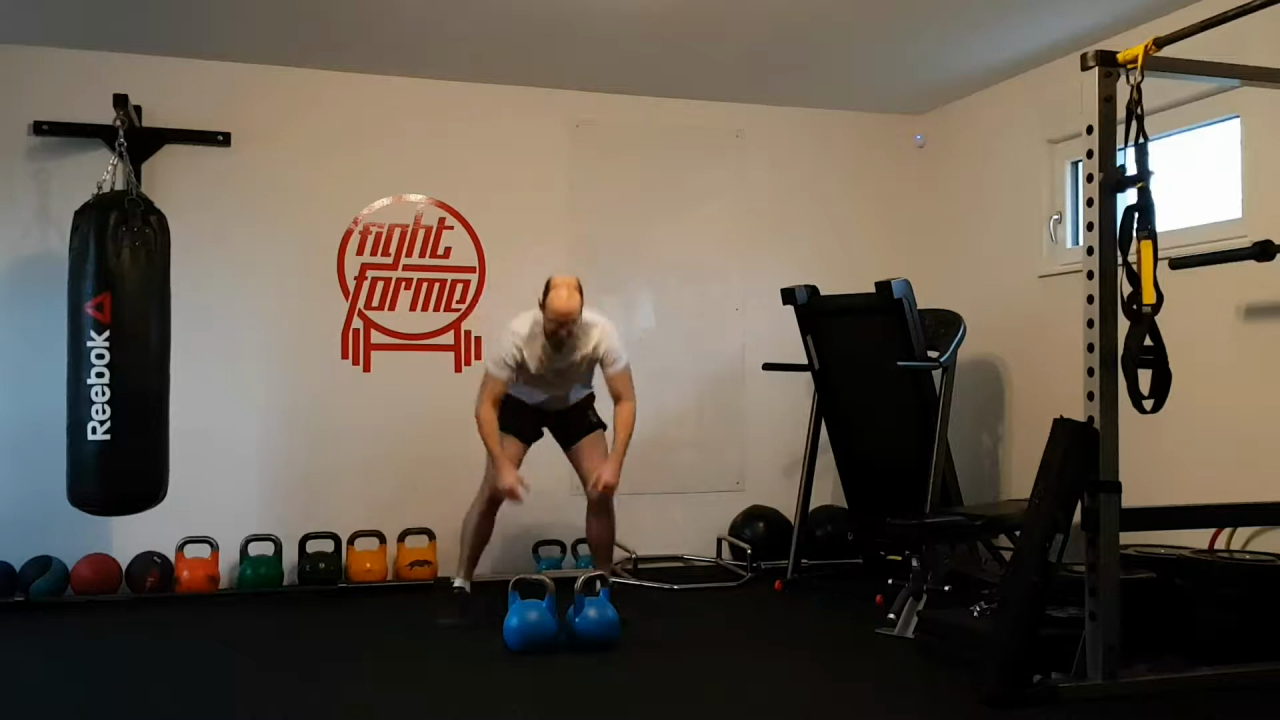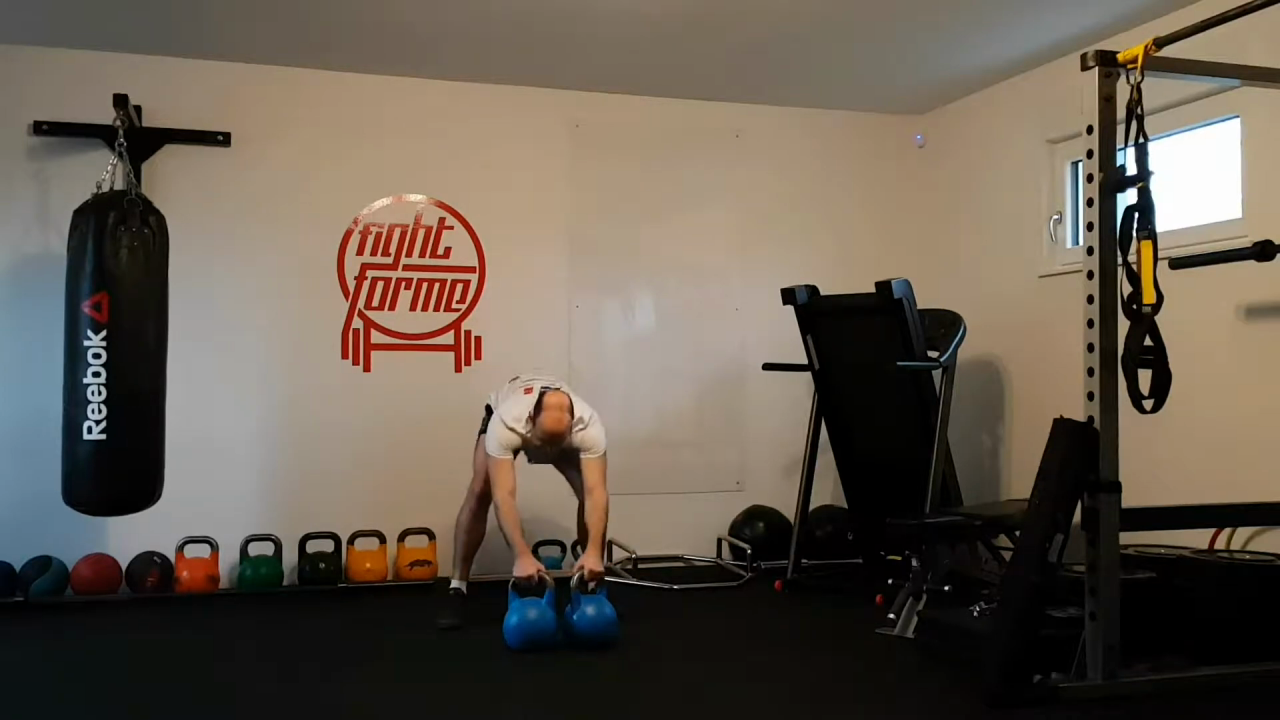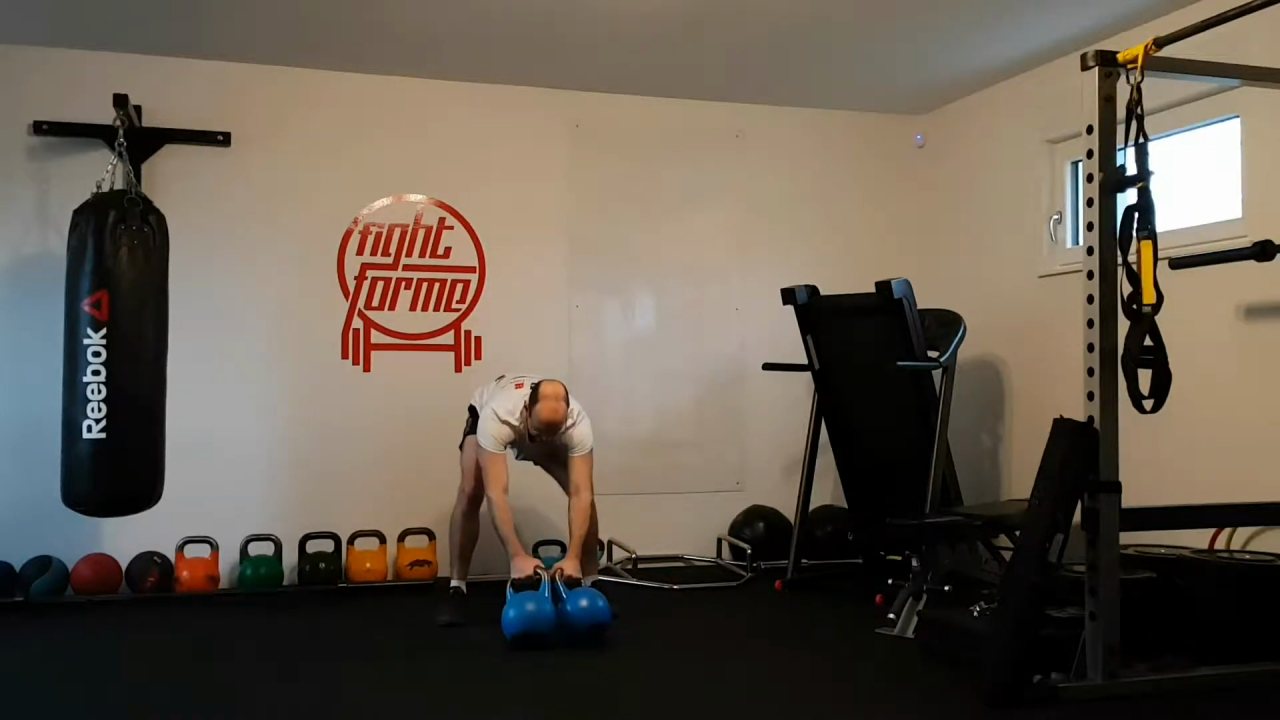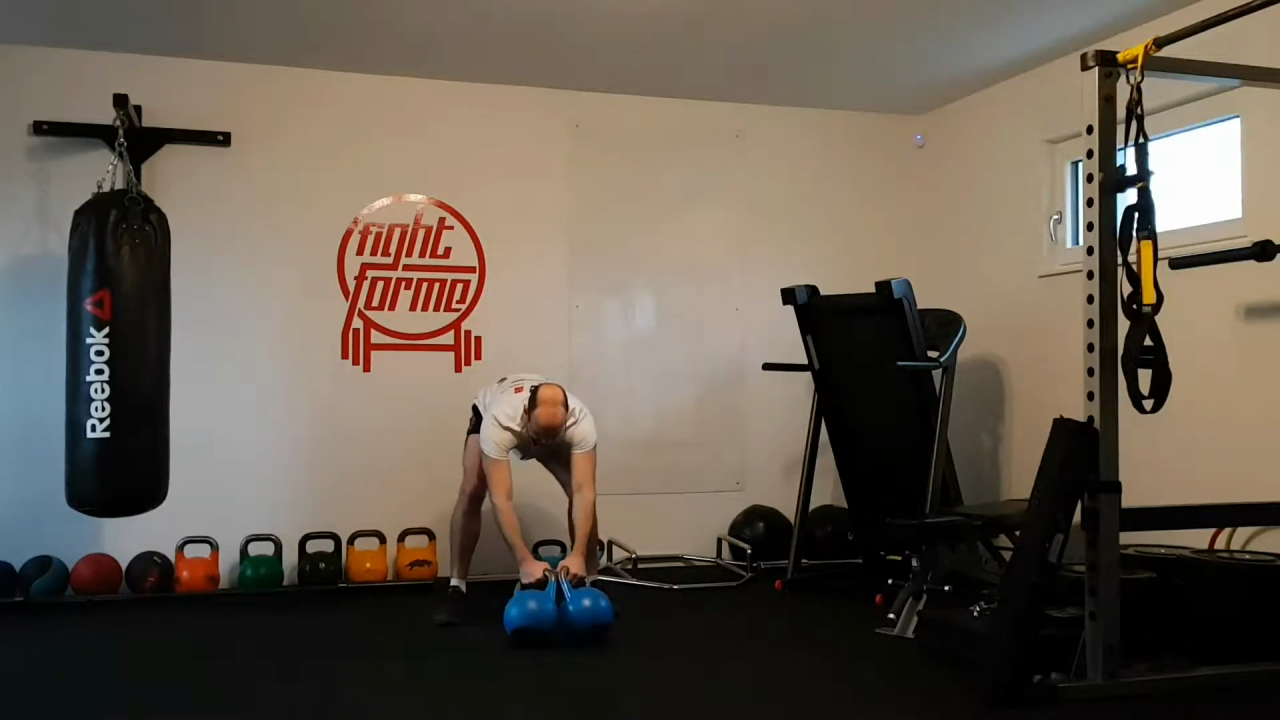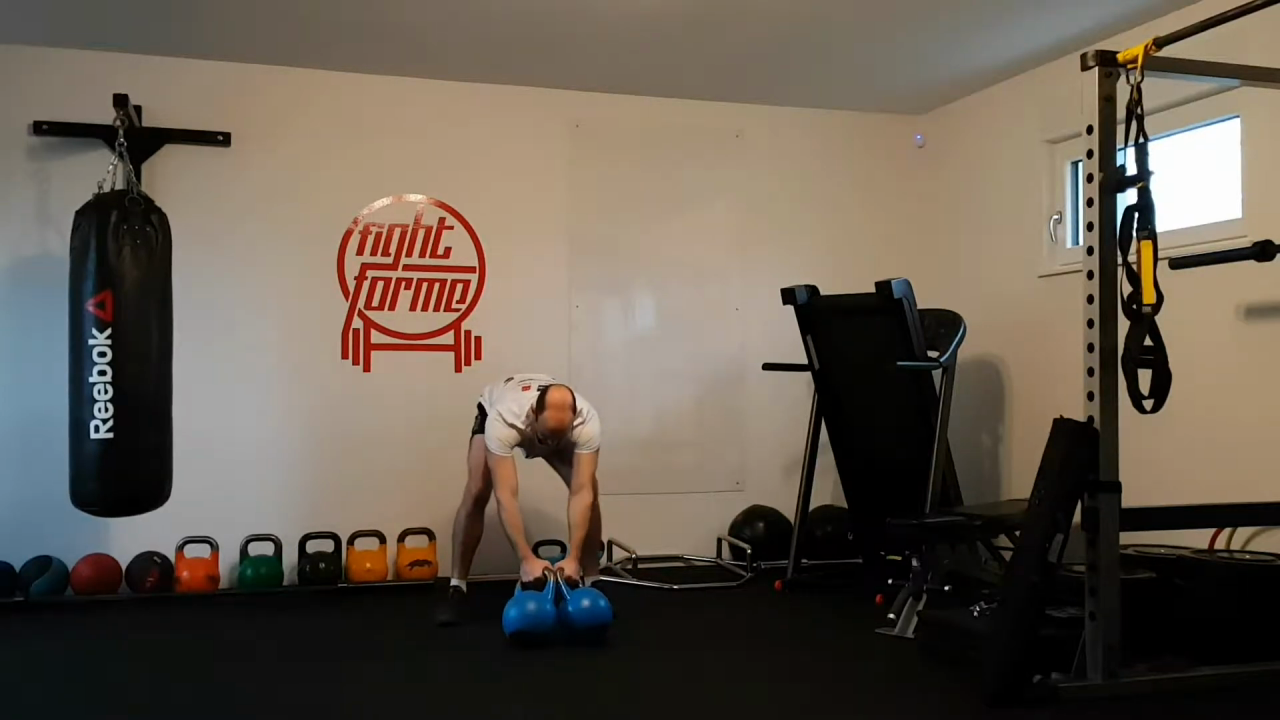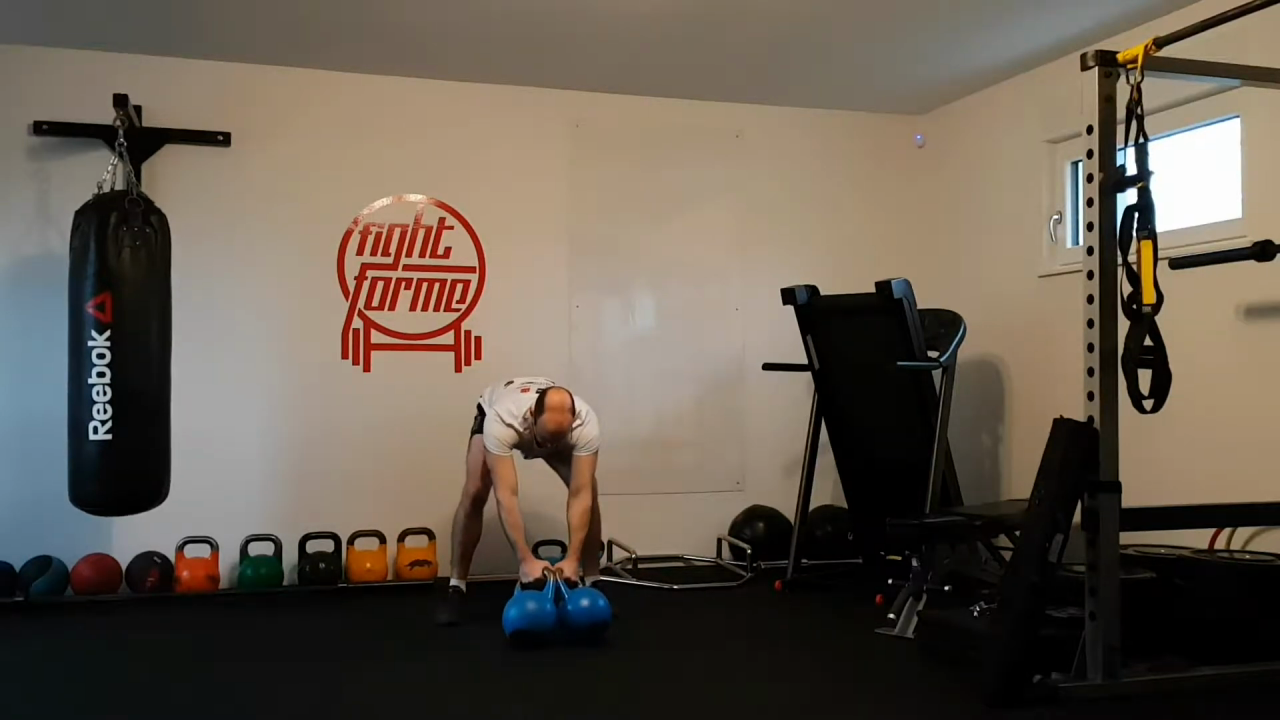
dt=0.4s
person 1, frame 1
left shoulder: (602, 333)
right shoulder: (516, 337)
left elbow: (626, 400)
right elbow: (486, 406)
left wrist: (614, 462)
right wrist: (503, 466)
left hip: (575, 404)
right hip: (520, 403)
left knee: (600, 494)
right knee: (491, 493)
right ankle: (461, 587)
person 1, frame 2
left shoulder: (587, 425)
right shoulder: (506, 424)
left elbow: (596, 492)
right elbow: (503, 496)
left wrist: (594, 551)
right wrist: (522, 555)
left hip: (560, 429)
right hip: (500, 409)
left knee: (587, 493)
right knee: (479, 492)
left ankle: (593, 585)
right ankle: (457, 589)
person 1, frame 3
left shoulder: (577, 423)
right shoulder: (495, 417)
left elbow: (581, 494)
right elbow: (496, 493)
left wrist: (573, 556)
right wrist: (517, 556)
left knee: (584, 493)
right knee: (470, 493)
left ankle: (591, 584)
right ankle: (457, 589)
person 1, frame 4
left shoulder: (581, 421)
right shoulder: (497, 423)
left elbow: (584, 491)
right elbow: (500, 499)
left wrist: (578, 554)
right wrist: (525, 560)
left knee: (579, 492)
right knee: (470, 493)
right ankle: (457, 589)
person 1, frame 5
left shoulder: (587, 421)
right shoulder: (502, 420)
left elbow: (582, 492)
right elbow: (506, 496)
left wrist: (573, 557)
right wrist: (527, 558)
left hip: (555, 423)
left knee: (590, 490)
right knee: (476, 494)
left ankle: (592, 584)
right ankle: (457, 589)
person 1, frame 6
left shoulder: (586, 423)
right shoulder: (500, 421)
left elbow: (580, 495)
right elbow: (506, 495)
left wrist: (572, 558)
right wrist: (526, 559)
left hip: (554, 426)
left knee: (590, 491)
right knee: (474, 493)
left ankle: (593, 583)
right ankle: (456, 588)
